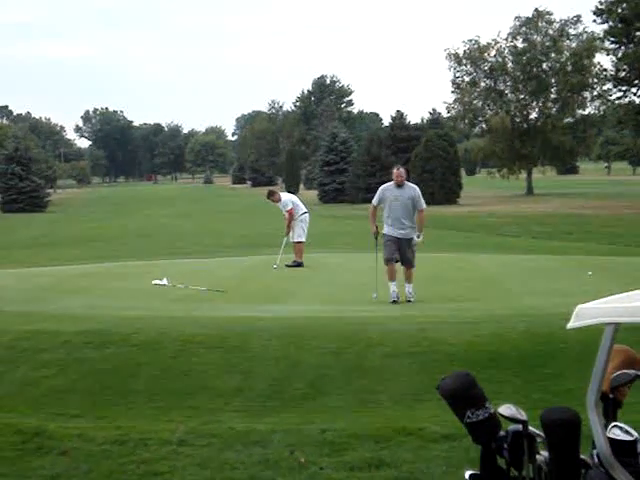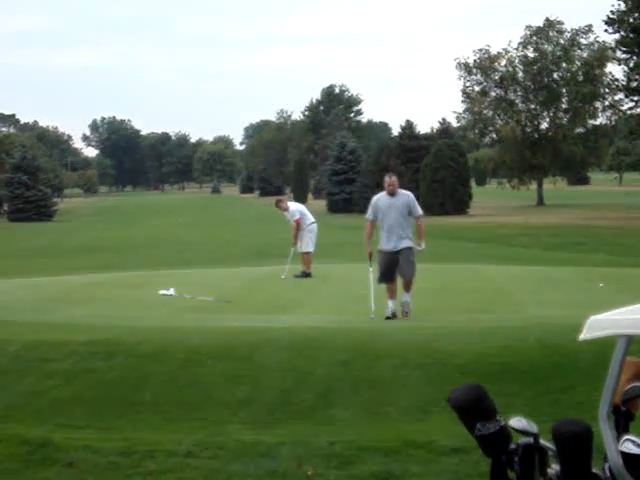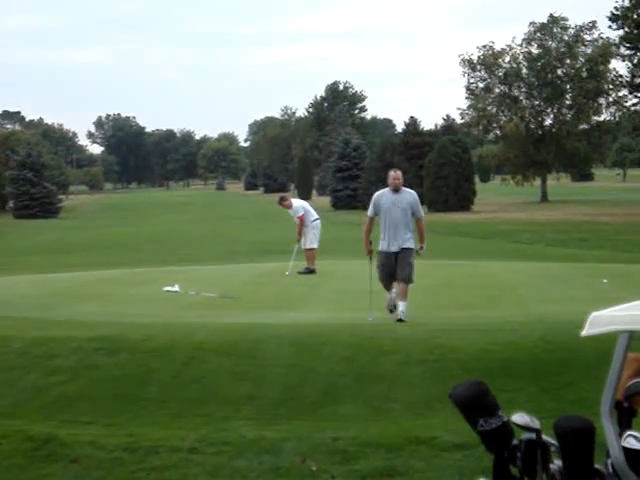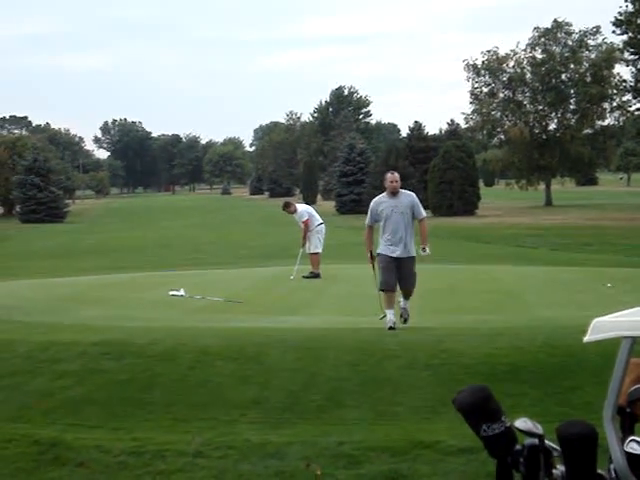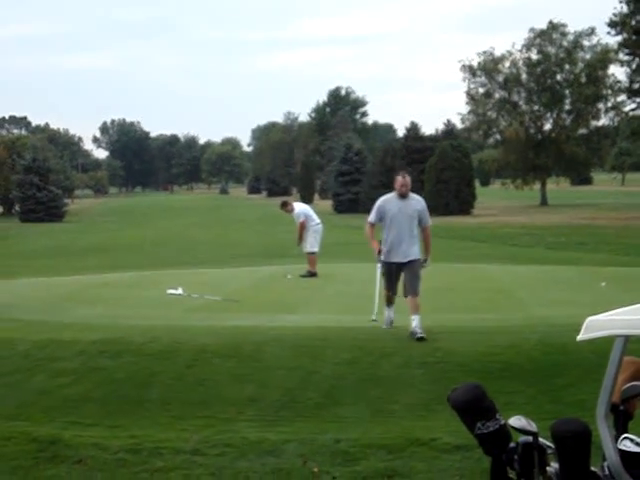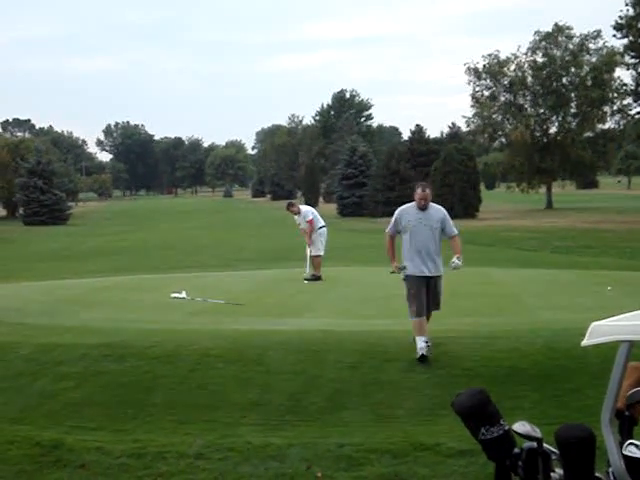
dt=0.5s
person 1, frame 1
left shoulder: (414, 189)
right shoulder: (384, 189)
left elbow: (421, 211)
right elbow: (374, 206)
left wrist: (420, 232)
right wrist: (373, 225)
left hip: (408, 234)
right hip: (389, 233)
left knee: (408, 264)
right knee: (390, 260)
left ankle: (409, 290)
right ankle: (393, 290)
person 1, frame 2
left shoulder: (408, 197)
right shoulder: (376, 200)
left elbow: (418, 218)
right elbow: (370, 223)
left wrist: (420, 240)
right wrist: (368, 245)
left hip: (405, 244)
right hip: (386, 247)
left knee: (408, 275)
right knee: (389, 279)
left ankle: (406, 299)
right ankle: (392, 308)
person 1, frame 3
left shoulder: (411, 195)
right shoulder: (379, 196)
left elbow: (419, 220)
right elbow: (370, 219)
left wrist: (422, 243)
right wrist: (366, 242)
left hip: (406, 244)
right hip: (386, 245)
left knee: (403, 278)
right knee: (385, 278)
left ankle: (402, 310)
right ankle: (391, 293)
person 1, frame 4
left shoulder: (410, 197)
right shoulder: (376, 202)
left elbow: (422, 220)
right elbow: (369, 227)
left wrist: (424, 244)
right wrist: (369, 250)
left hip: (407, 251)
right hip: (386, 251)
left knee: (408, 286)
right knee: (387, 285)
left ankle: (404, 304)
right ankle: (390, 318)
person 1, frame 5
left shoulder: (419, 202)
right shoulder: (384, 202)
left elbow: (425, 229)
right elbow: (370, 224)
left wrist: (427, 255)
right wrist: (374, 243)
left hip: (412, 256)
right hip: (389, 256)
left knee: (412, 291)
right knee: (390, 289)
left ankle: (415, 326)
right ankle: (389, 312)
person 1, frame 6
left shoulder: (440, 212)
right shoulder: (402, 212)
left elbow: (453, 236)
right elbow: (390, 236)
left wrist: (457, 256)
right wrist: (393, 261)
left hip: (434, 269)
right hip: (413, 270)
left knee: (428, 308)
right knee: (418, 309)
left ankle: (422, 335)
right ankle: (422, 347)
